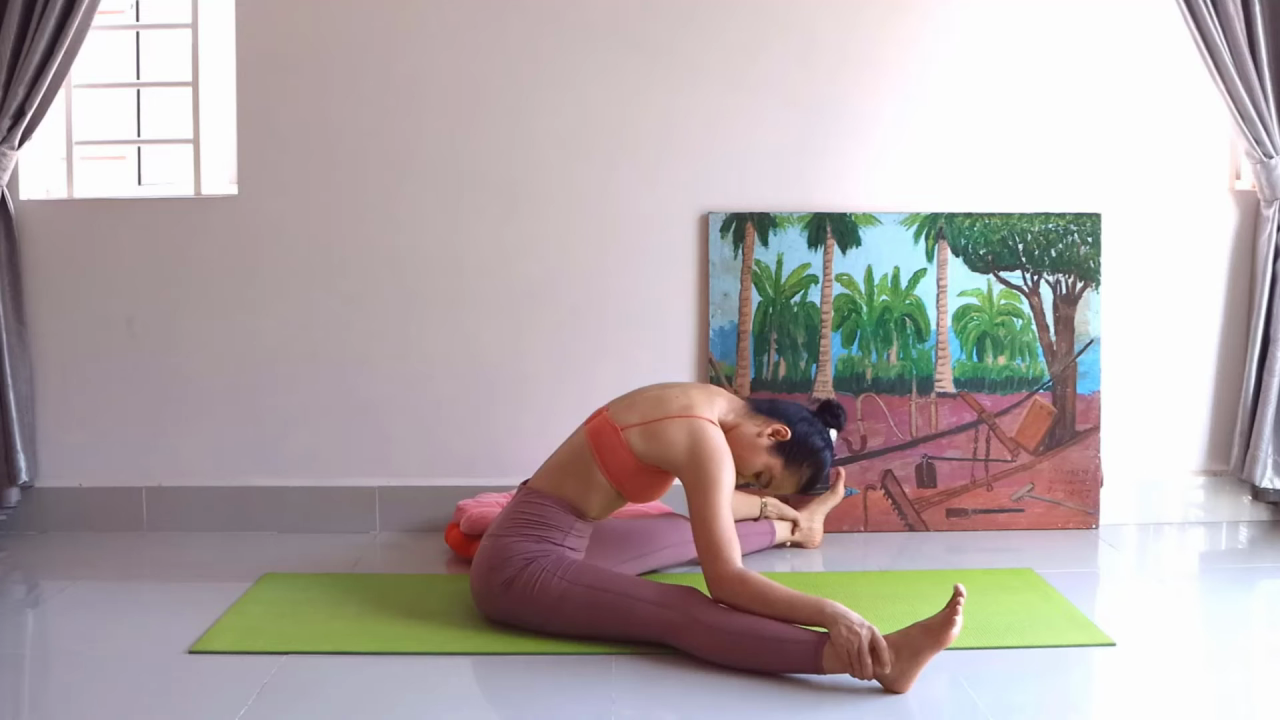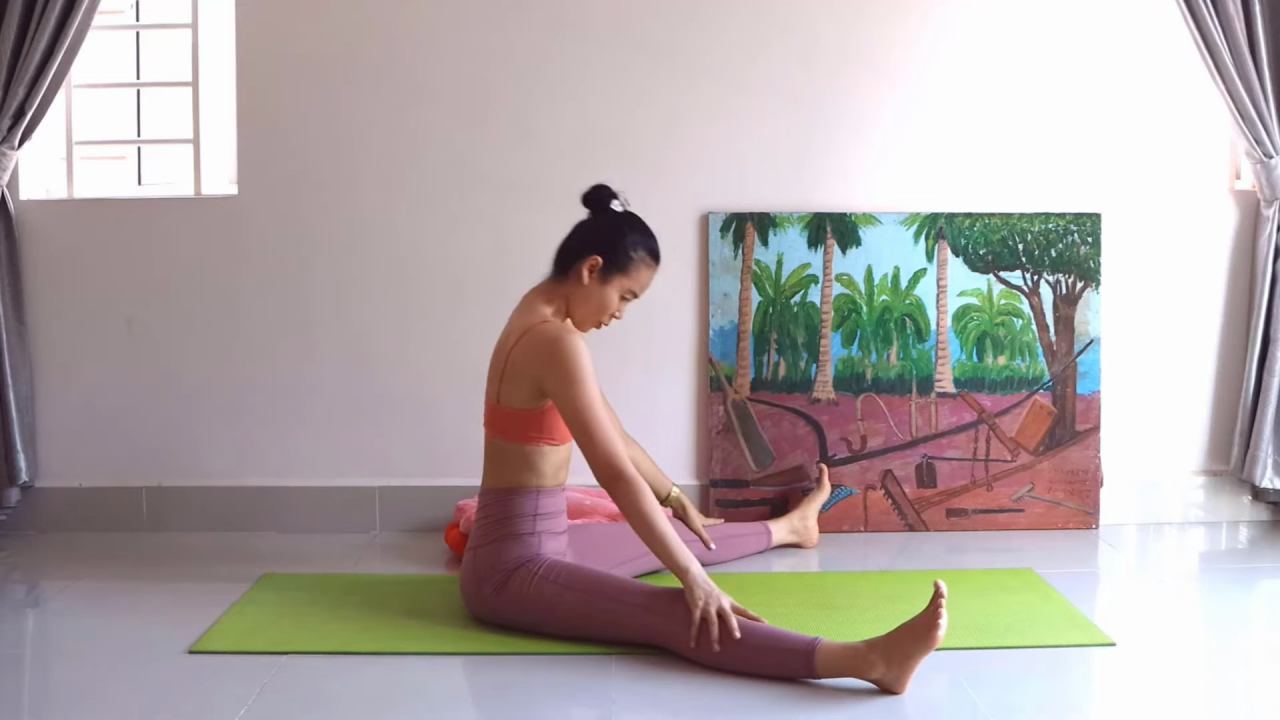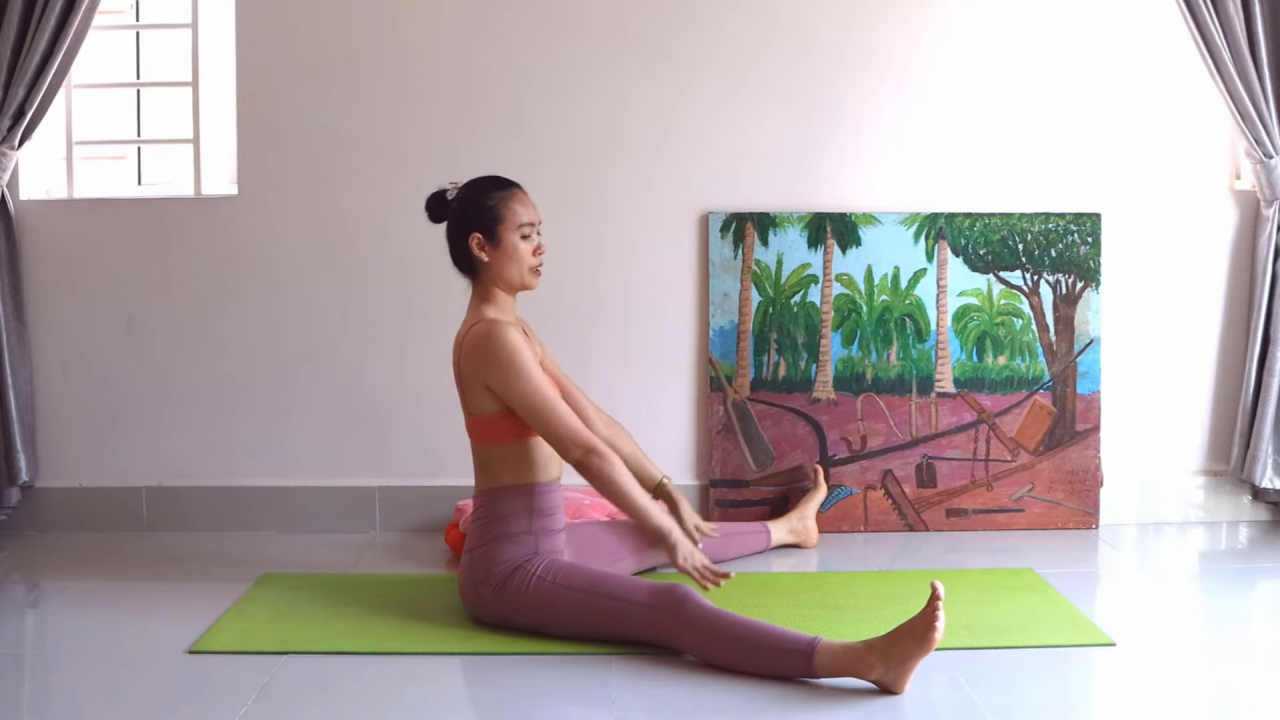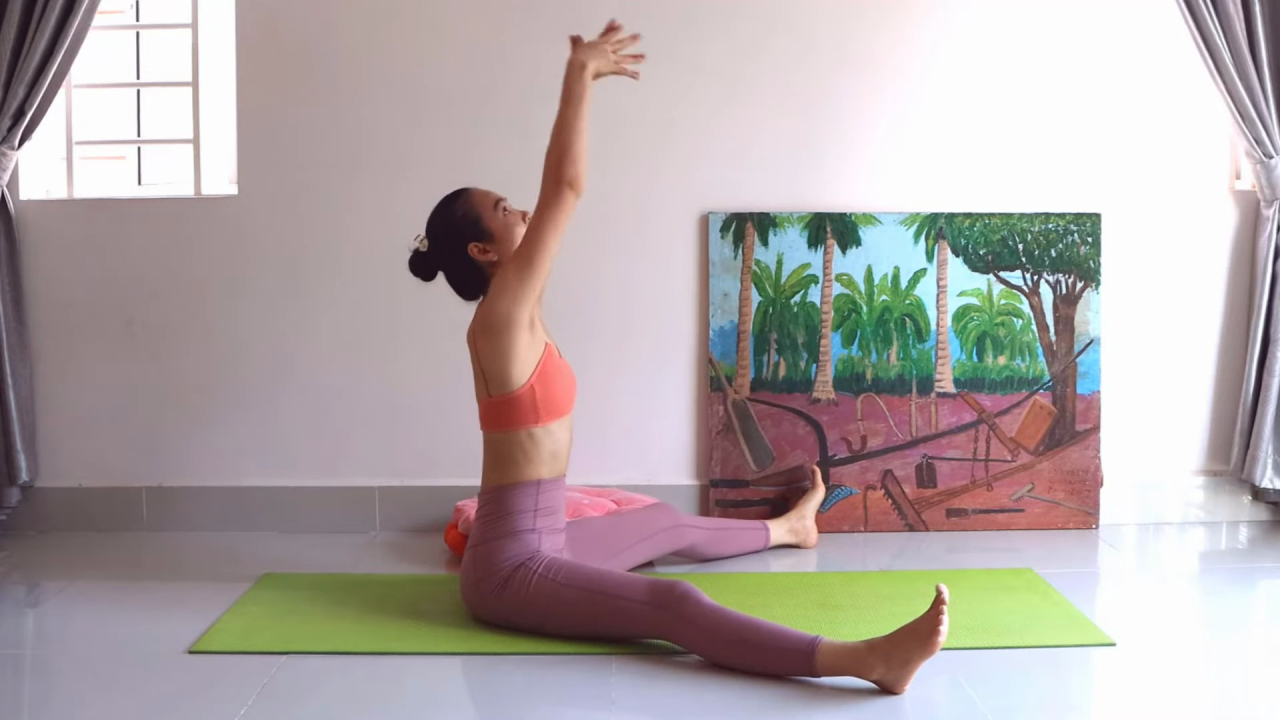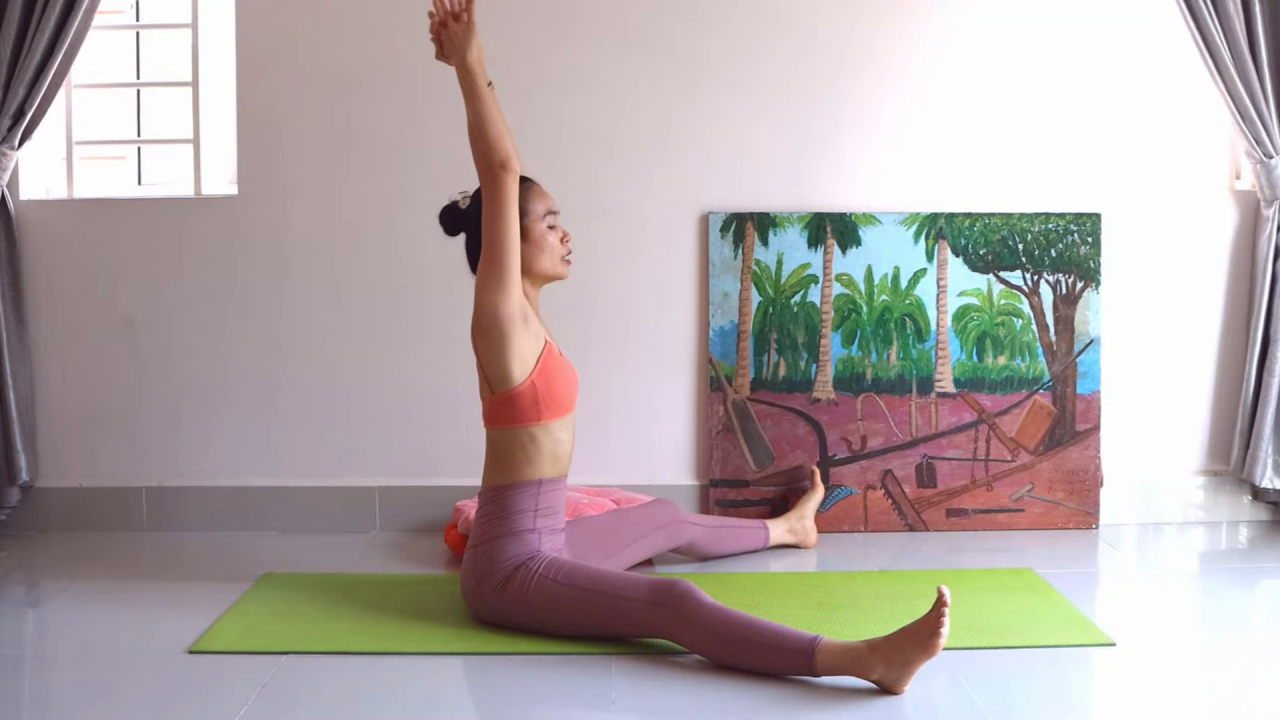
dt=1s
person 1, frame 1
left shoulder: (707, 403)
right shoulder: (708, 441)
left elbow: (710, 501)
right elbow: (726, 583)
left wrist: (768, 508)
right wrist: (832, 615)
left hip: (550, 541)
right hip: (520, 566)
left knee: (690, 532)
right knee: (681, 612)
left ankle: (791, 530)
right ankle: (880, 662)
person 1, frame 2
left shoulder: (539, 321)
right shoulder: (556, 342)
left elbow: (614, 437)
right elbow: (616, 475)
left wrist: (678, 501)
right wrist: (693, 578)
left hip: (543, 540)
right hip: (512, 568)
left knee: (673, 535)
right knee: (674, 614)
left ankle: (788, 527)
right ankle: (870, 661)
person 1, frame 3
left shoulder: (510, 329)
right shoulder: (492, 339)
left elbow: (594, 419)
right elbow: (586, 450)
left wrist: (666, 495)
right wrist: (669, 532)
left hip: (539, 542)
right hip: (508, 567)
left knee: (665, 532)
right knee: (673, 609)
left ankle: (787, 528)
right ankle: (868, 660)
person 1, frame 4
left shoulder: (514, 316)
right shoulder: (500, 316)
left elbow: (558, 193)
right elbow: (565, 188)
left wrist: (579, 79)
right wrist: (578, 77)
left hip: (538, 539)
right hip: (511, 566)
left knee: (666, 523)
right knee: (676, 606)
left ankle: (785, 527)
right ankle: (868, 660)
person 1, frame 5
left shoulder: (520, 310)
right shoulder: (500, 312)
left elbow: (503, 169)
right elbow: (500, 171)
left wrist: (475, 68)
right wrist: (469, 64)
left hip: (539, 540)
right hip: (511, 566)
left knee: (664, 520)
right knee: (673, 604)
left ankle: (785, 528)
right ankle: (868, 660)
